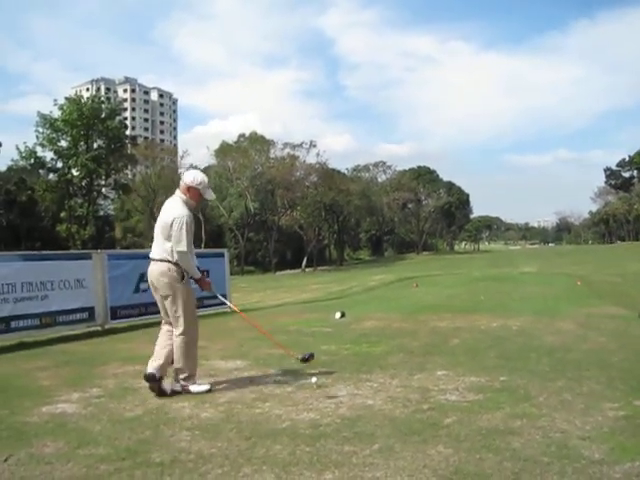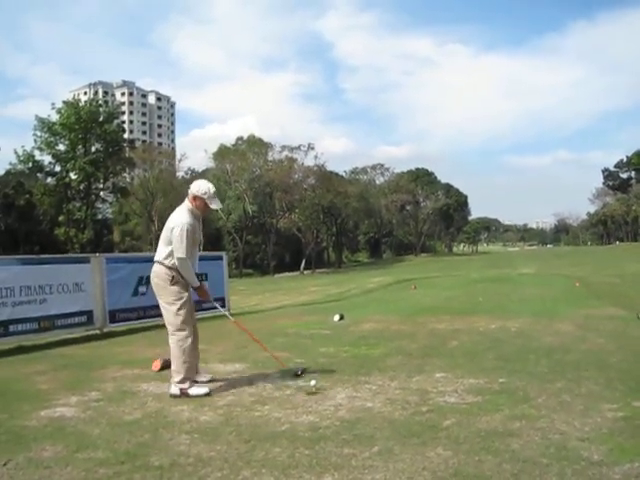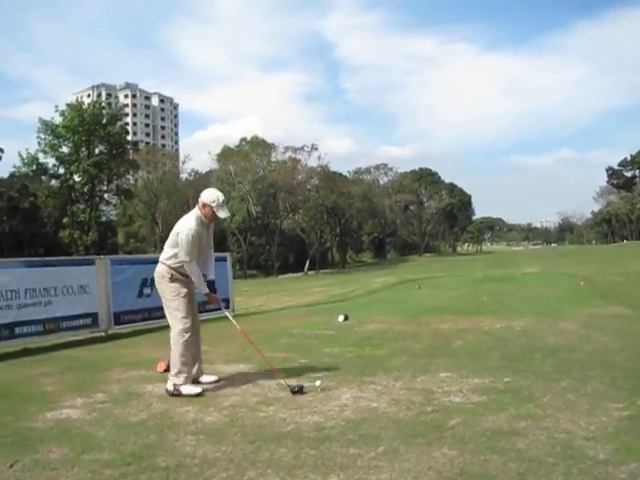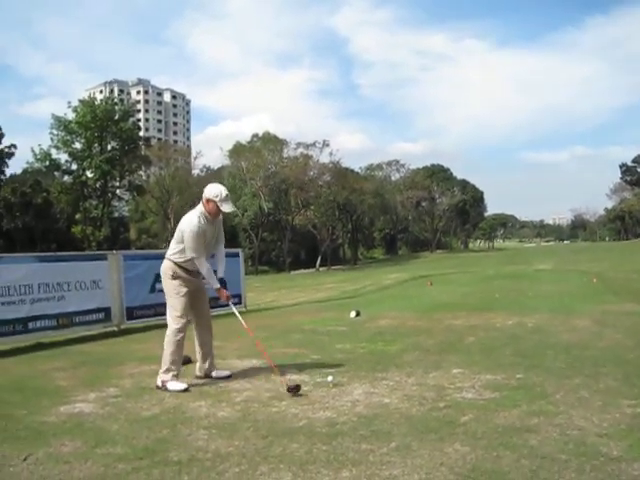
dt=0.3s
person 1, frame 1
left shoulder: (173, 204)
right shoulder: (182, 214)
right elbow: (181, 254)
left wrist: (194, 272)
right wrist: (198, 277)
left hip: (159, 269)
right hip: (171, 272)
left knee: (171, 325)
right knee: (185, 327)
left ankle: (155, 370)
right ankle: (183, 381)
person 1, frame 2
left shoulder: (192, 216)
right shoulder: (184, 221)
left elbow: (193, 250)
right elbow: (181, 259)
left wrist: (195, 278)
right wrist: (197, 285)
left hip: (174, 276)
right hip: (167, 276)
left knee: (189, 325)
right knee: (181, 329)
left ankle: (190, 372)
right ankle: (181, 384)
person 1, frame 3
left shoulder: (207, 223)
right shoulder: (189, 227)
left elbow: (207, 252)
right elbow: (189, 263)
left wrist: (209, 281)
right wrist: (206, 291)
left hip: (182, 277)
right hip: (169, 276)
left knee: (192, 325)
right knee: (181, 325)
left ankle: (193, 372)
right ankle: (176, 381)
person 1, frame 4
left shoulder: (215, 218)
right shoulder: (193, 223)
left elbow: (219, 247)
right elbow: (199, 259)
left wrist: (221, 278)
right wrist: (217, 287)
left hip: (193, 273)
right hip: (175, 272)
left knee: (203, 321)
right knee: (178, 323)
left ankle: (205, 368)
right ankle: (166, 377)
